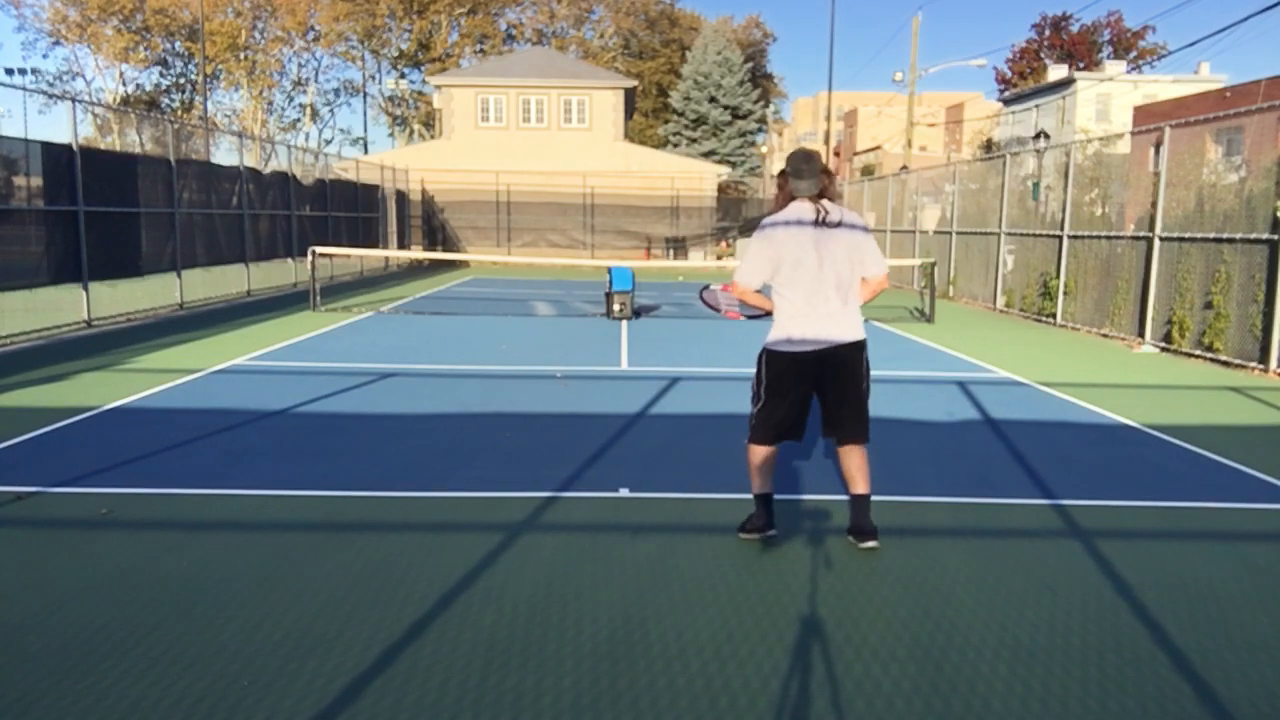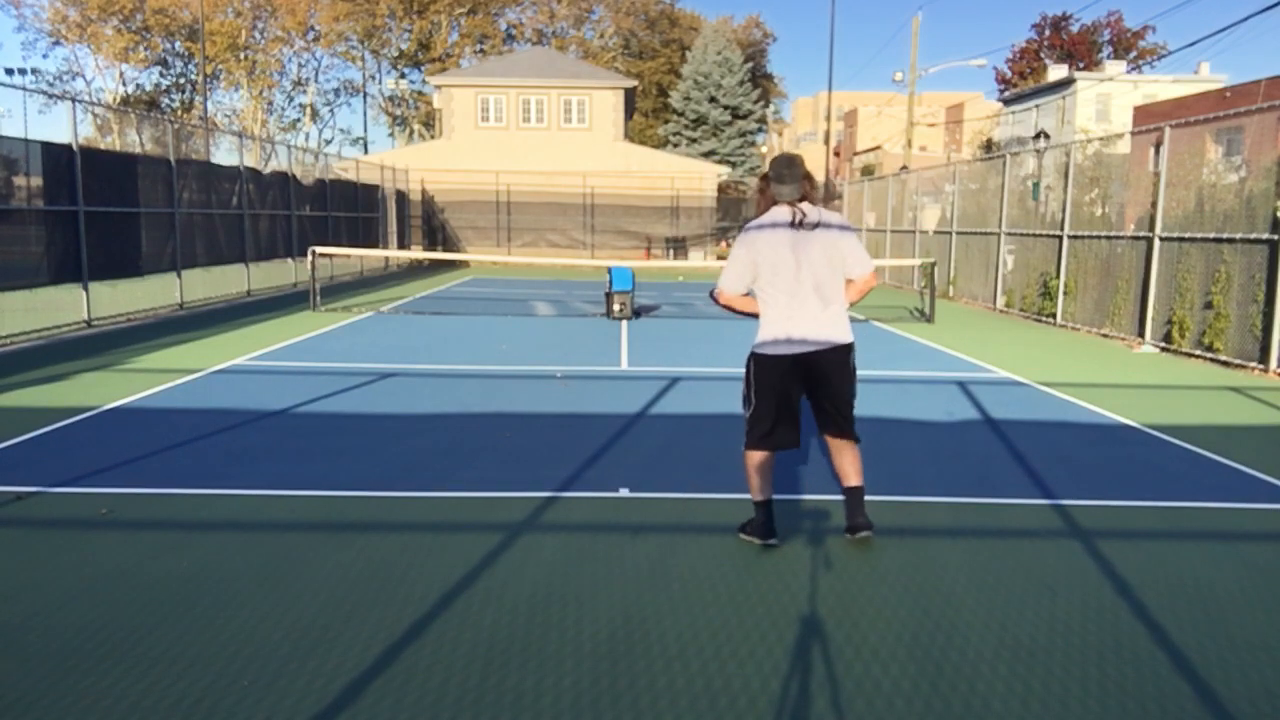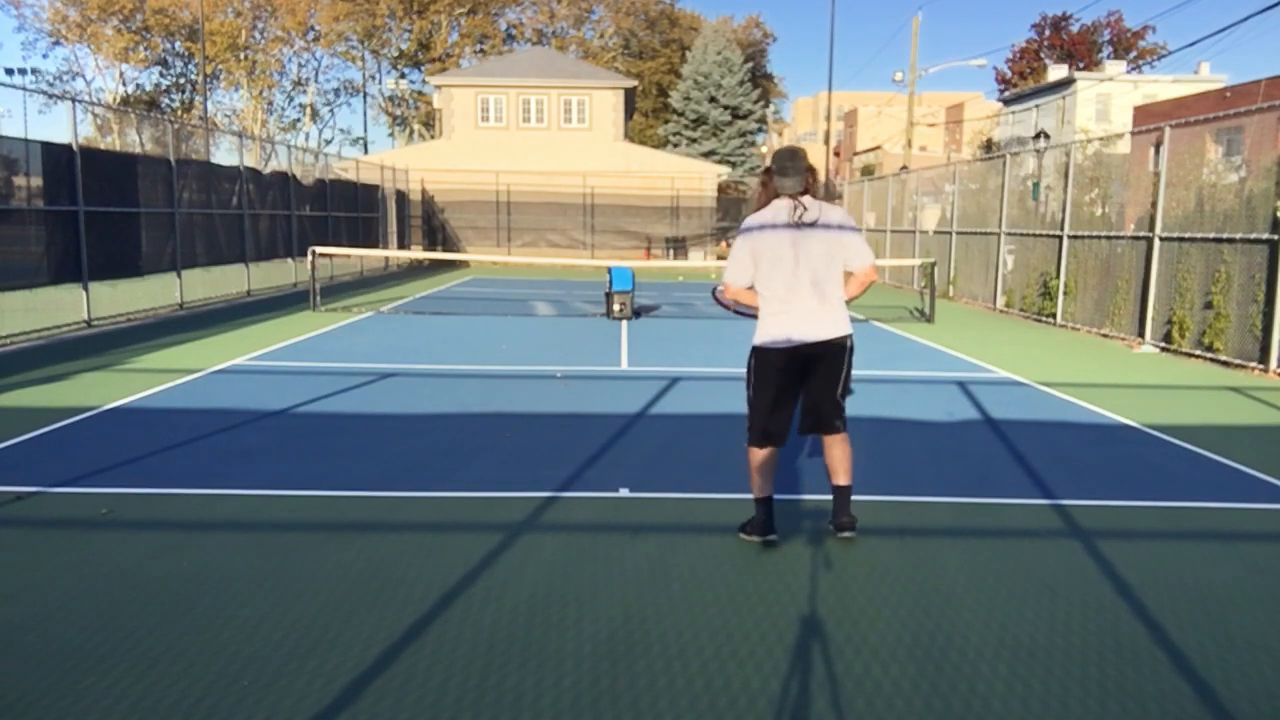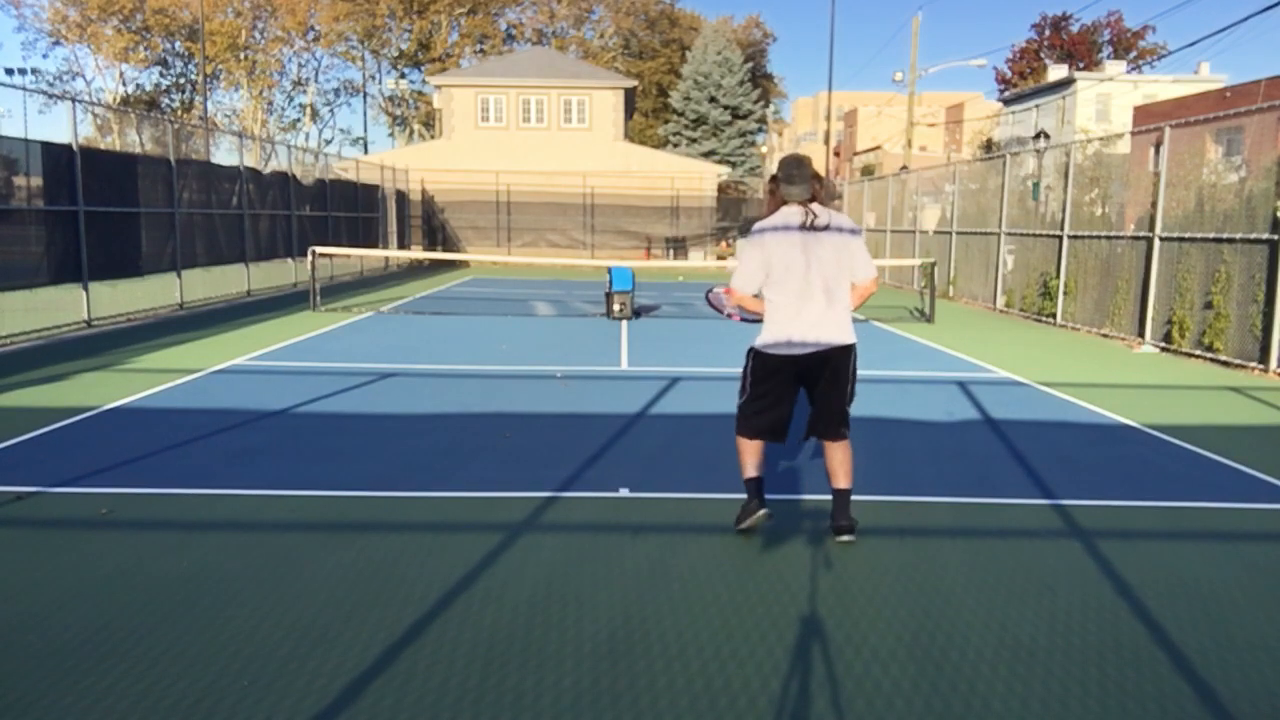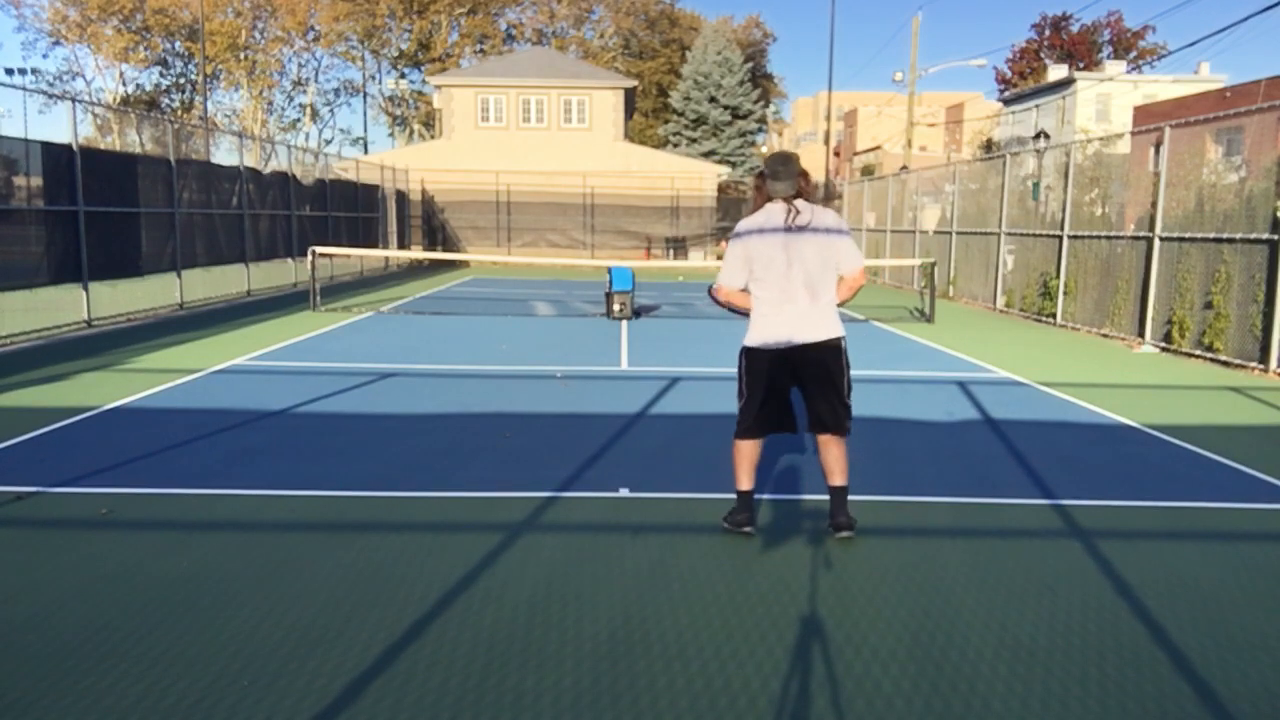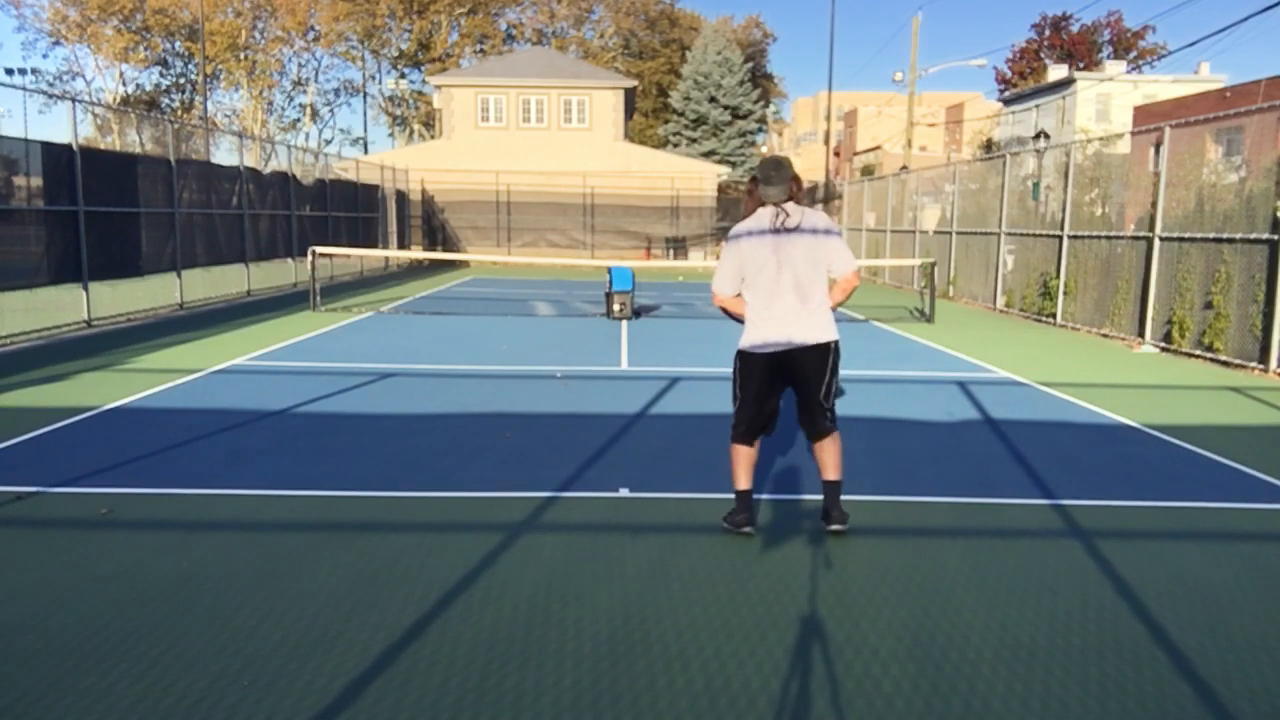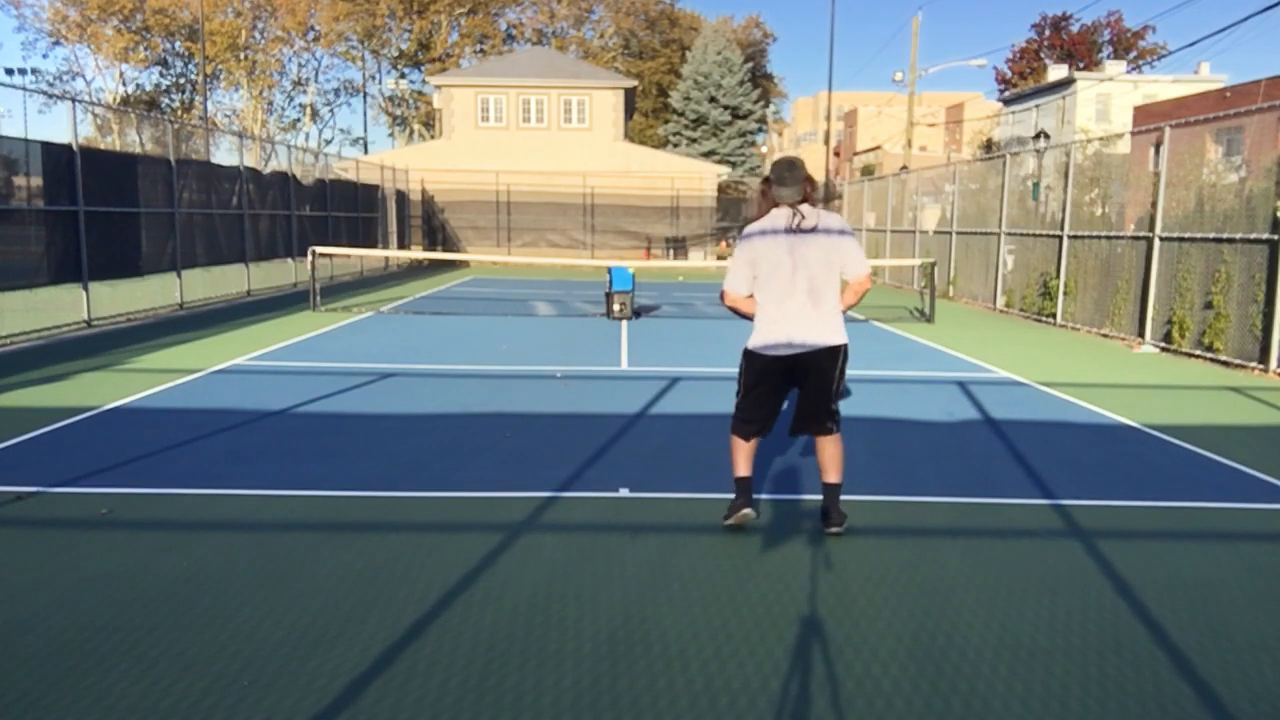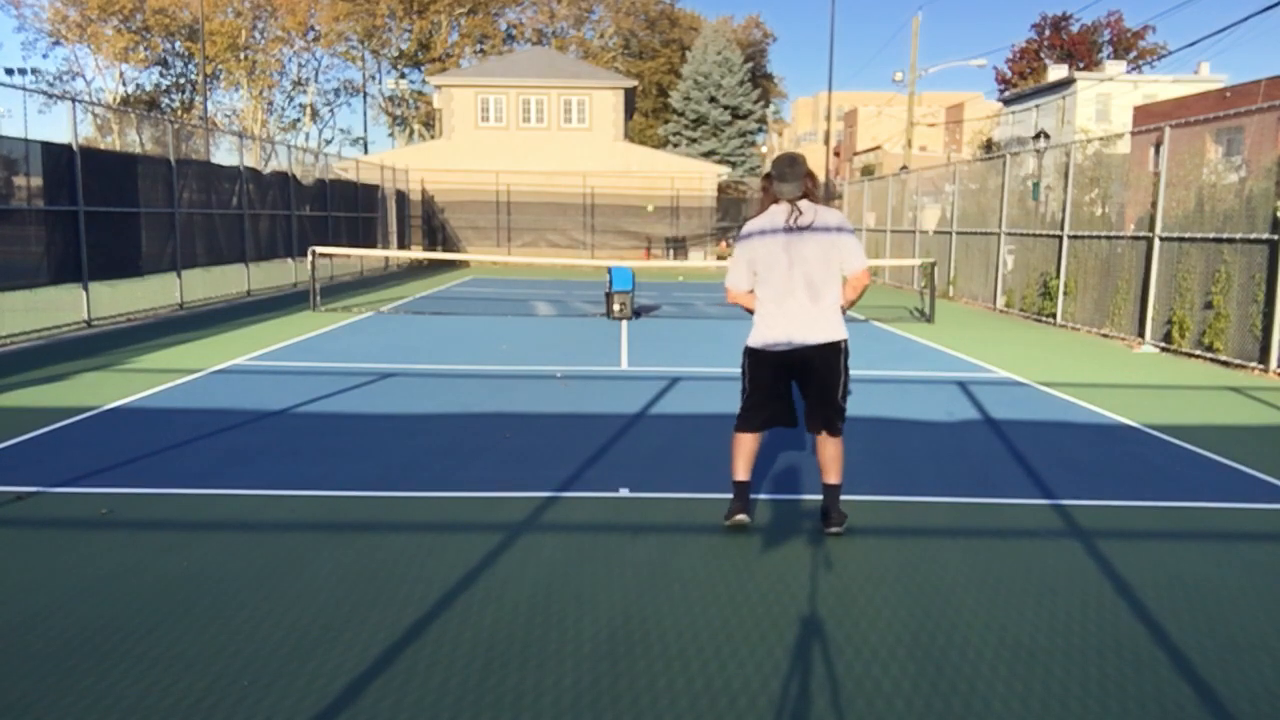
dt=0.2s
person 1, frame 1
left shoulder: (773, 227)
right shoulder: (852, 222)
left elbow: (741, 289)
right elbow: (878, 280)
left hip: (790, 347)
right hip: (847, 344)
left knee: (763, 432)
right knee: (851, 435)
left ankle: (763, 514)
right ankle: (863, 523)
person 1, frame 2
left shoulder: (754, 233)
right shoulder: (835, 224)
left elbow: (725, 295)
right elbow: (866, 279)
left hip: (776, 350)
right hip: (833, 345)
left knee: (760, 437)
right knee: (840, 432)
left ankle: (763, 522)
right ankle: (857, 514)
person 1, frame 3
left shoulder: (755, 225)
right shoulder: (836, 218)
left elbow: (732, 288)
right elbow: (867, 272)
left hip: (775, 343)
right hip: (831, 338)
left knee: (762, 434)
right knee: (832, 425)
left ankle: (763, 519)
right ankle: (843, 514)
person 1, frame 4
left shoulder: (764, 231)
right shoulder: (843, 225)
left elbow: (738, 295)
right elbow: (867, 285)
left hip: (778, 347)
right hip: (836, 344)
left knee: (751, 424)
right knee: (835, 431)
left ankle: (754, 495)
right ankle: (842, 516)
person 1, frame 5
left shoulder: (749, 228)
right shoulder: (829, 220)
left elbow: (725, 290)
right elbow: (856, 276)
left hip: (765, 343)
right hip: (823, 339)
left knee: (750, 428)
right knee: (831, 427)
left ankle: (744, 509)
right ankle: (840, 513)
person 1, frame 6
left shoulder: (741, 233)
right shoulder: (820, 223)
left elbow: (721, 297)
right elbow: (850, 278)
left hip: (759, 346)
right hip: (816, 341)
left knee: (745, 430)
right knee: (822, 425)
left ankle: (743, 510)
right ankle: (833, 507)
person 1, frame 7
left shoulder: (754, 233)
right shoulder: (834, 225)
left elbow: (733, 297)
right elbow: (862, 281)
right wrist: (835, 308)
left hip: (768, 347)
right hip: (826, 343)
left knee: (746, 425)
right knee: (826, 426)
left ankle: (743, 497)
right ankle: (832, 509)
person 1, frame 8
left shoulder: (754, 229)
right shoulder: (833, 221)
left elbow: (734, 292)
right elbow: (860, 276)
right wrist: (837, 305)
left hip: (768, 343)
right hip: (825, 340)
left knee: (750, 423)
right knee: (829, 425)
left ankle: (740, 500)
right ankle: (831, 509)
